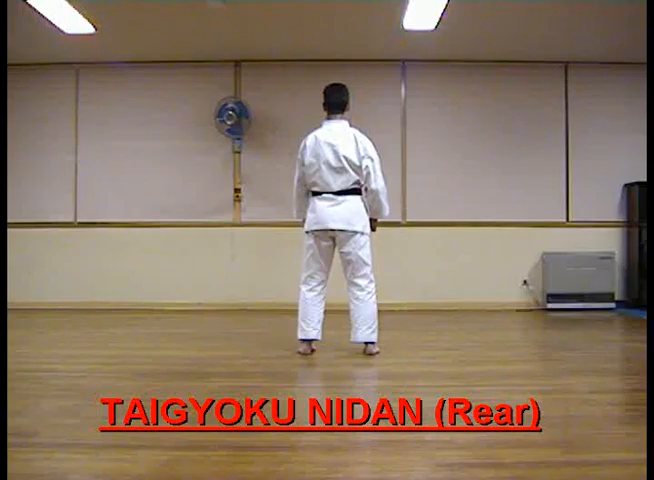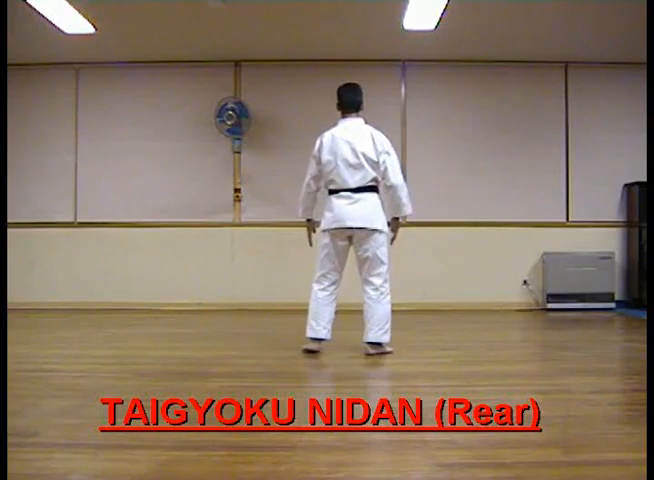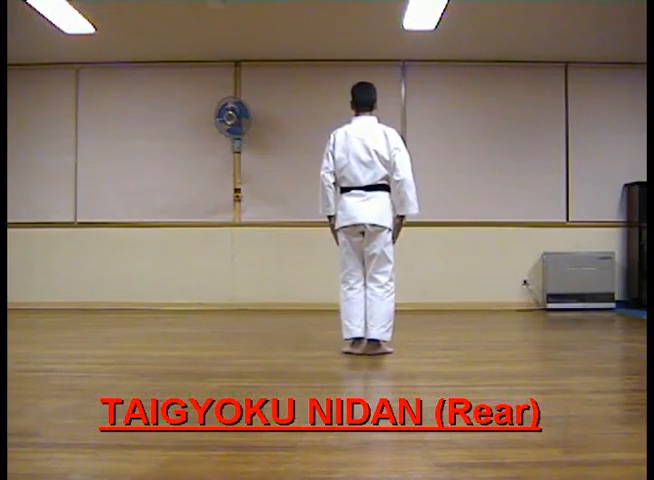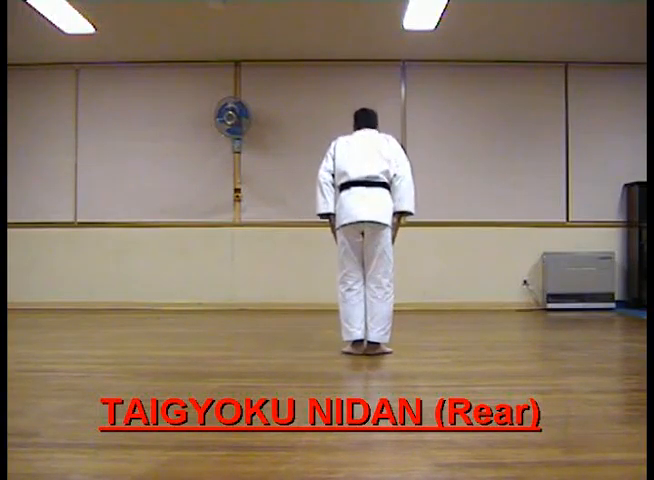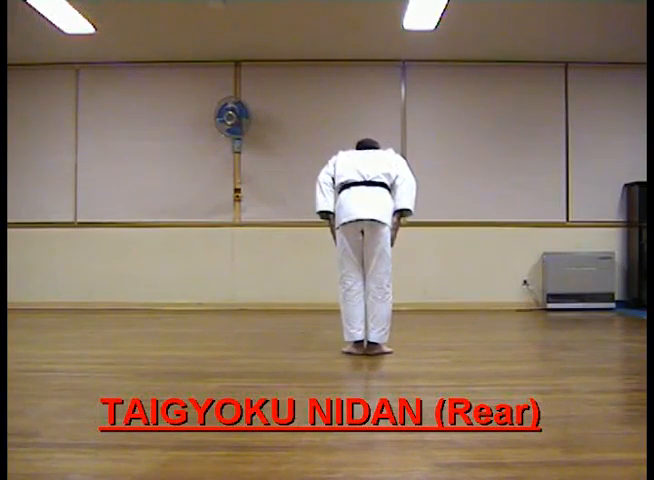
dt=0.5s
person 1, frame 1
left shoulder: (310, 141)
right shoulder: (359, 140)
left elbow: (300, 184)
right elbow: (374, 183)
left wrist: (303, 215)
right wrist: (375, 214)
left hip: (319, 213)
right hip: (351, 213)
left knee: (313, 280)
right knee: (361, 280)
left ankle: (307, 341)
right ankle: (368, 341)
person 1, frame 2
left shoulder: (325, 139)
right shoulder: (376, 137)
left elbow: (312, 182)
right elbow: (393, 180)
left wrist: (308, 217)
right wrist: (396, 215)
left hip: (336, 212)
right hip: (369, 211)
left knee: (325, 279)
right knee: (375, 280)
left ankle: (315, 338)
right ankle: (375, 341)
person 1, frame 3
left shoulder: (337, 136)
right shoulder: (389, 135)
left elbow: (327, 178)
right elbow: (402, 178)
left wrist: (331, 215)
right wrist: (400, 215)
left hip: (348, 209)
right hip: (379, 208)
left knee: (351, 278)
right knee: (380, 278)
left ankle: (355, 339)
right ankle: (376, 340)
person 1, frame 4
left shoulder: (339, 144)
right shoulder: (389, 142)
left elbow: (325, 178)
right elbow: (402, 177)
left wrist: (330, 216)
right wrist: (399, 215)
left hip: (347, 207)
right hip: (379, 206)
left knee: (350, 279)
right knee: (380, 279)
left ankle: (355, 340)
right ankle: (376, 341)
person 1, frame 5
left shoulder: (342, 157)
right shoulder: (390, 156)
left elbow: (324, 180)
right elbow: (406, 181)
left wrist: (329, 217)
right wrist: (398, 215)
left hip: (347, 206)
right hip: (379, 204)
left knee: (350, 279)
right knee: (379, 280)
left ankle: (356, 341)
right ankle: (375, 341)
